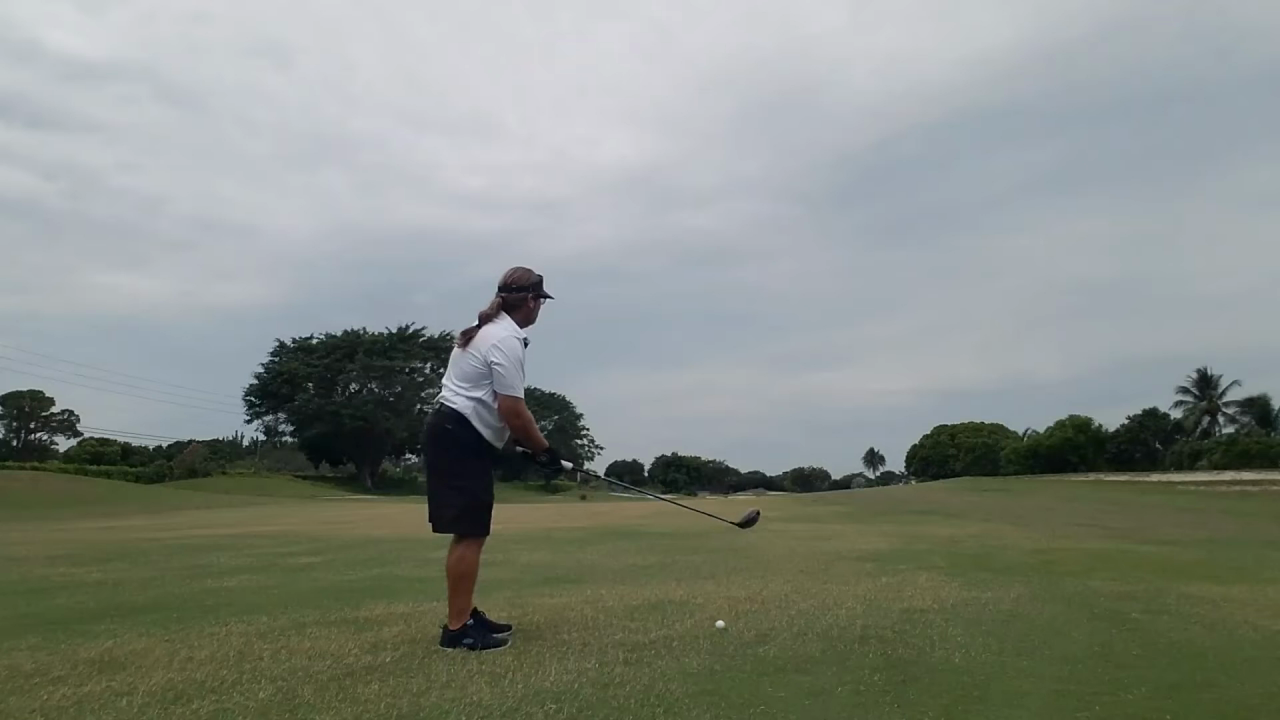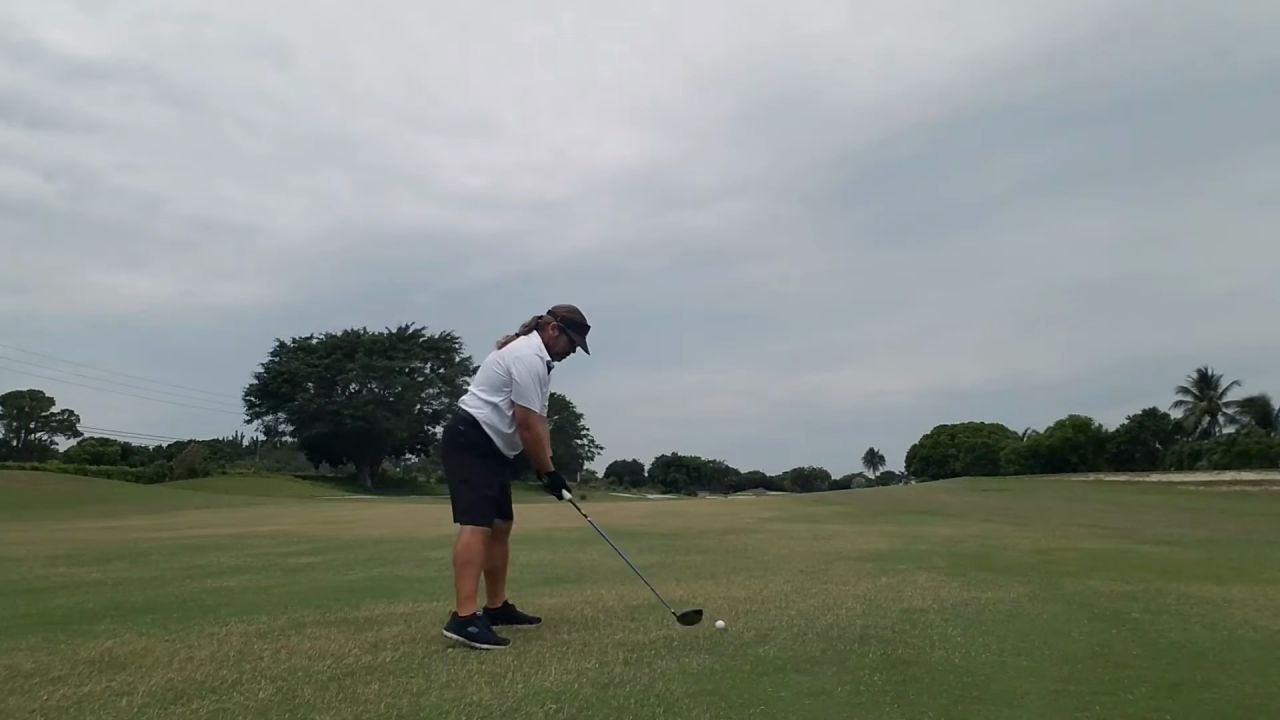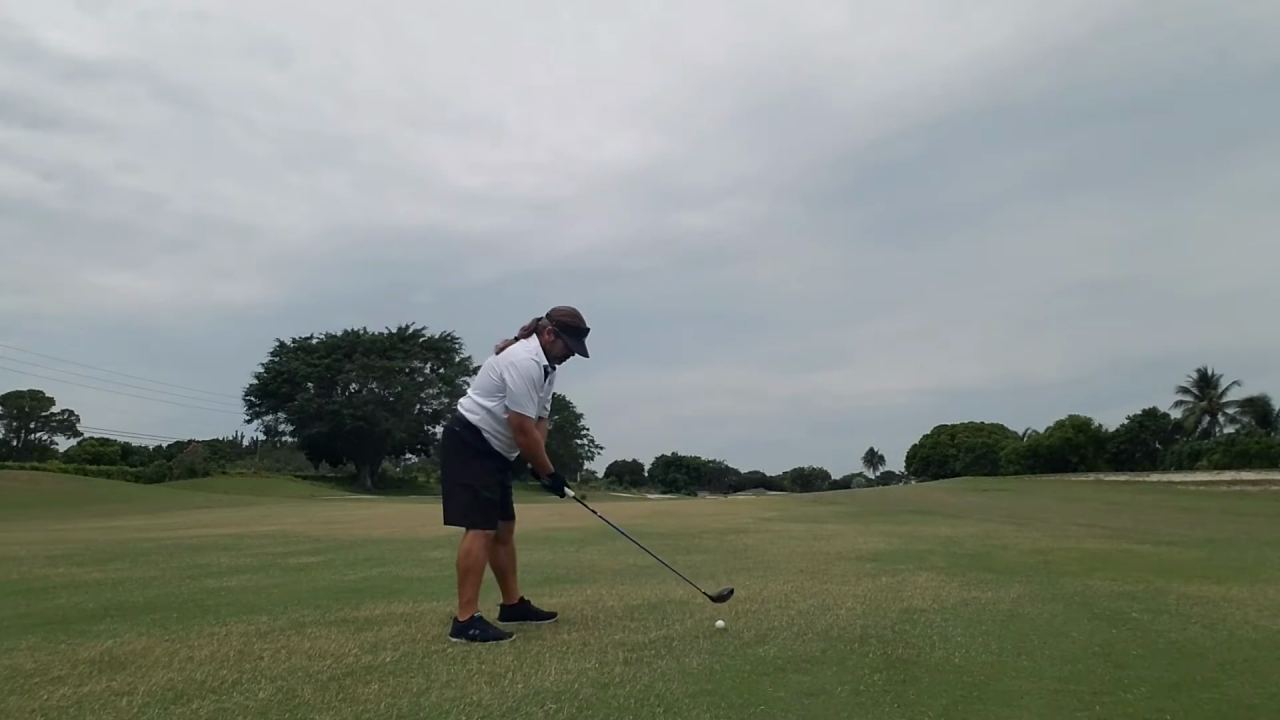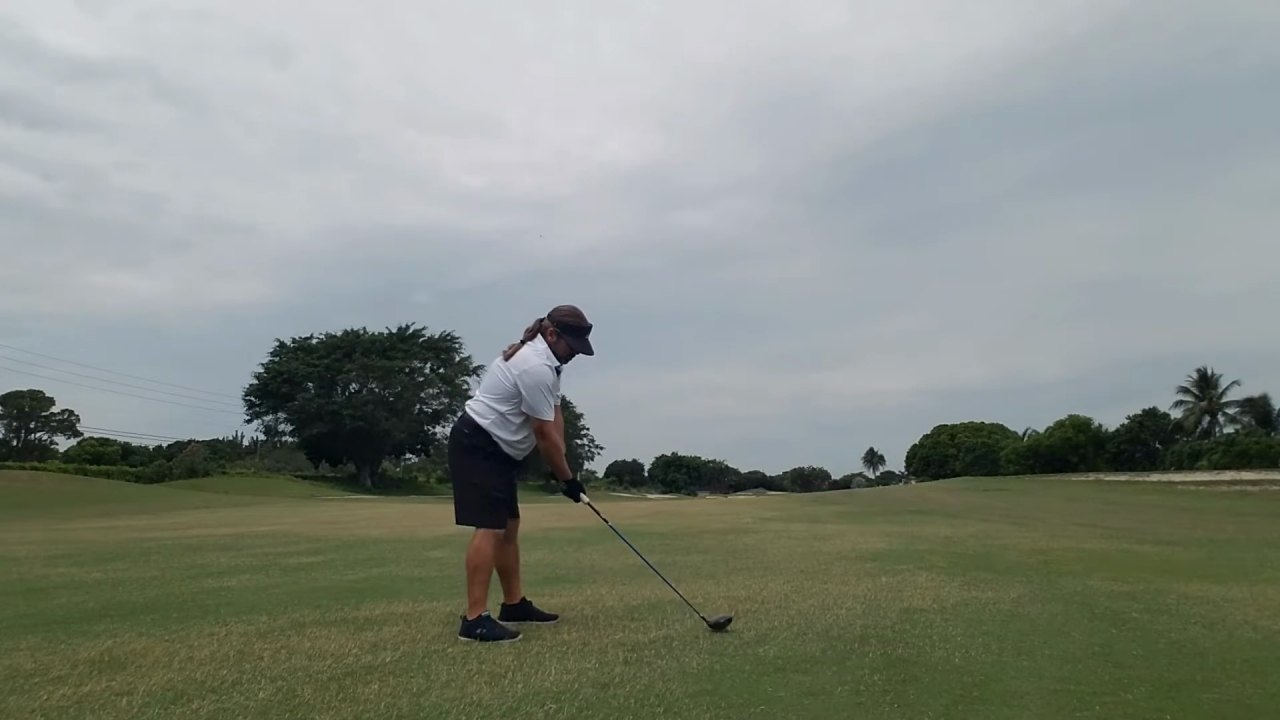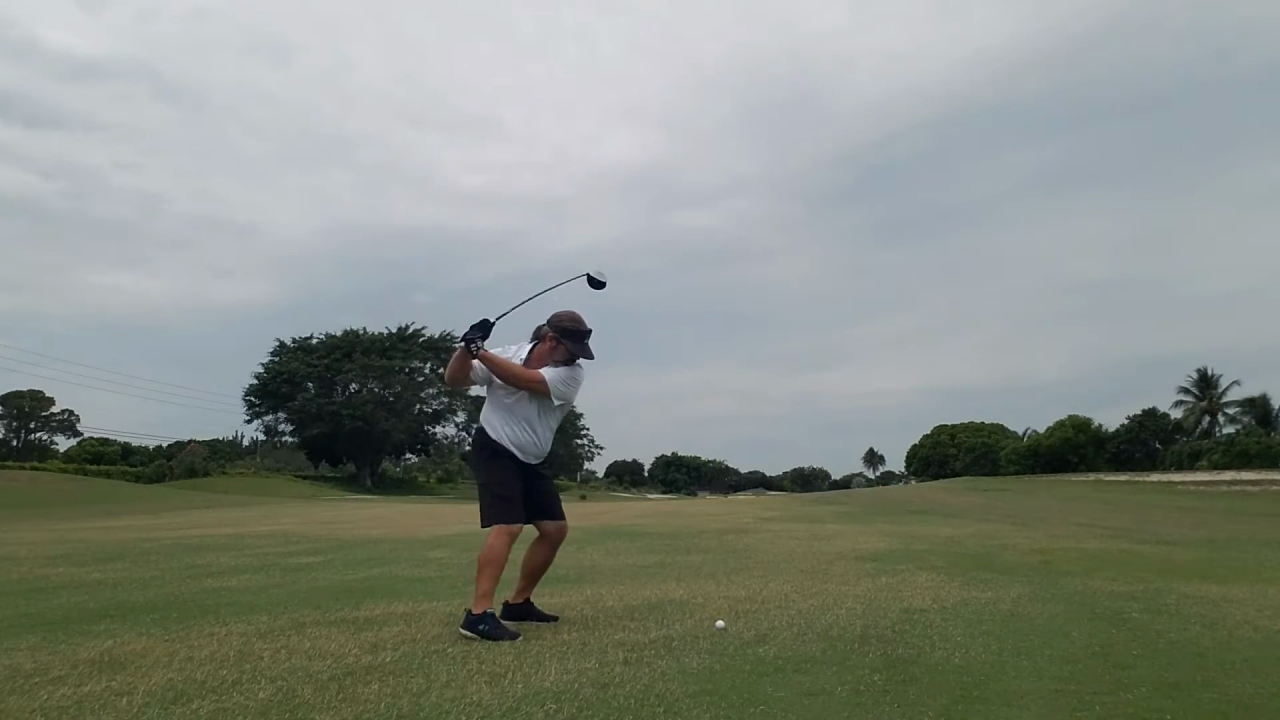
dt=1s
person 1, frame 1
left shoulder: (490, 330)
right shoulder: (507, 341)
right elbow: (513, 412)
left wrist: (532, 442)
right wrist: (543, 450)
left hip: (454, 436)
right hip: (462, 441)
left knee: (470, 533)
right knee: (469, 534)
left ankle: (465, 615)
right ankle: (456, 628)
person 1, frame 2
left shoulder: (537, 358)
right shoulder: (528, 357)
left elbow: (538, 421)
right elbow: (527, 426)
left wrist: (544, 467)
right wrist: (549, 471)
left hip: (489, 447)
right hip: (471, 442)
left knee: (500, 526)
right knee: (477, 526)
left ankle: (496, 606)
right ankle: (465, 617)
person 1, frame 3
left shoulder: (545, 365)
right shoulder: (524, 362)
left elbow: (539, 422)
right elbow: (523, 430)
left wrist: (537, 466)
right wrist: (549, 472)
left hip: (493, 450)
right hip: (469, 445)
left knee: (503, 530)
right knee: (481, 530)
left ankle: (513, 604)
right ankle: (465, 620)
person 1, frame 4
left shoulder: (546, 359)
right shoulder: (535, 367)
left elbow: (554, 417)
right elbow: (543, 433)
left wrist: (561, 464)
right wrist: (567, 477)
left hip: (496, 449)
right hip: (476, 447)
left knee: (508, 527)
right knee: (489, 529)
left ankle: (514, 604)
right ankle: (475, 619)
person 1, frame 5
left shoulder: (572, 374)
right shoulder: (509, 354)
left elbow: (524, 380)
right elbow: (454, 379)
left wrist: (481, 353)
right wrist: (467, 348)
left hip: (530, 462)
right hip: (494, 454)
left knee: (555, 529)
right knee: (506, 527)
left ankle: (518, 603)
right ankle: (479, 614)
